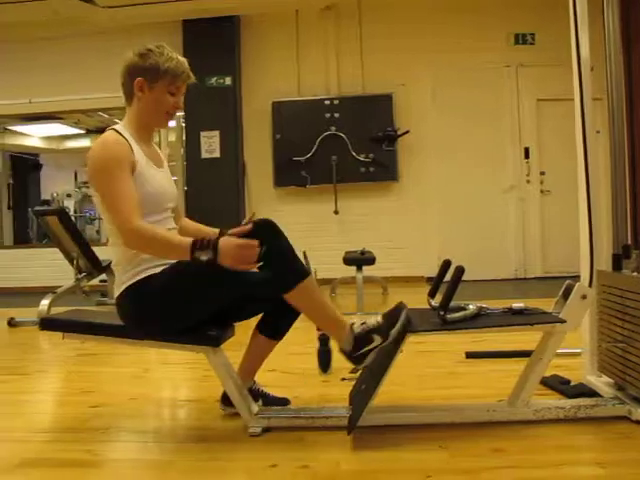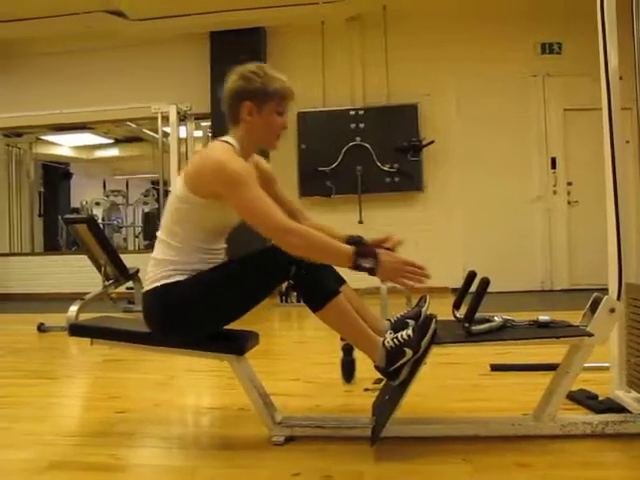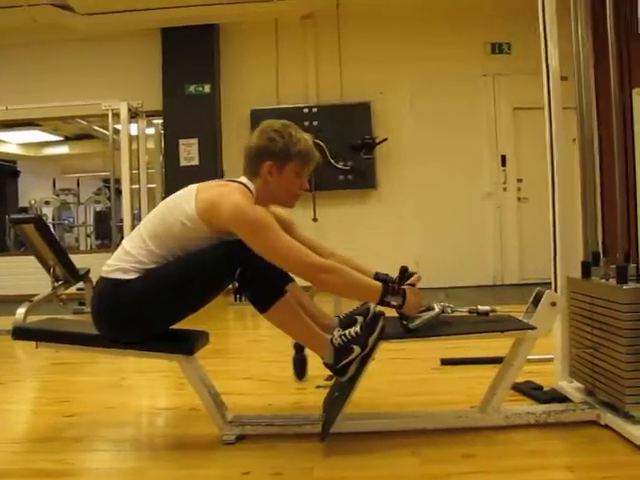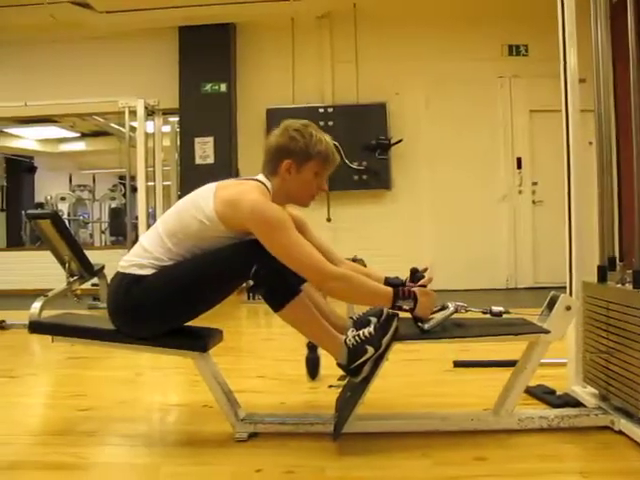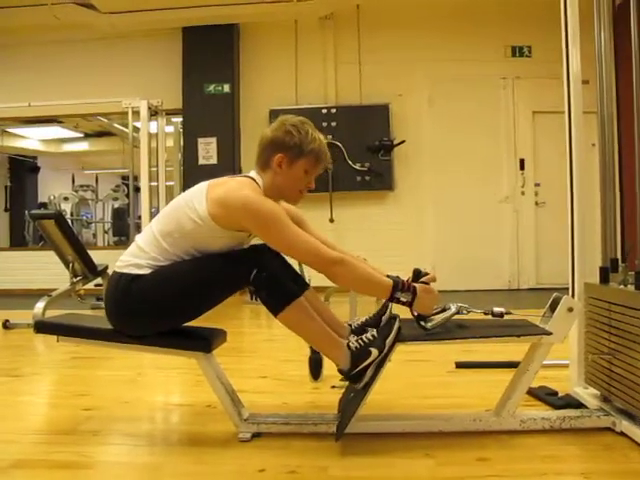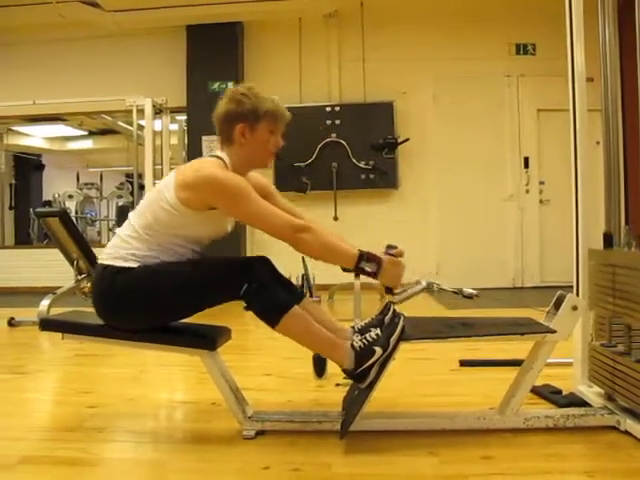
dt=0.7s
person 1, frame 1
left shoulder: (154, 152)
right shoulder: (111, 148)
right elbow: (131, 232)
left wrist: (225, 236)
right wrist: (211, 250)
left hip: (169, 288)
right hip: (145, 296)
left knee: (283, 291)
right knee: (268, 237)
left ankle: (243, 387)
right ankle: (350, 339)
person 1, frame 2
left shoulder: (253, 166)
right shoulder: (222, 162)
left elbow: (301, 219)
right elbow: (286, 234)
left wrist: (362, 245)
right wrist: (369, 261)
left hip: (196, 289)
right hip: (170, 301)
left knee: (307, 255)
right knee: (290, 258)
left ankle: (384, 332)
right ankle: (384, 354)
person 1, frame 3
left shoulder: (262, 208)
right shoulder: (238, 205)
left elbow: (325, 256)
right elbow: (317, 272)
left wrist: (387, 281)
right wrist: (393, 296)
left hip: (141, 294)
right hip: (118, 302)
left knee: (257, 260)
right knee: (243, 259)
left ankle: (333, 329)
right ankle: (333, 351)
person 1, frame 4
left shoulder: (276, 207)
right shoulder: (256, 204)
left elbow: (338, 264)
right elbow: (327, 279)
left wrist: (397, 284)
right wrist: (406, 300)
left hip: (154, 290)
right hip: (134, 297)
left knee: (277, 261)
right knee: (260, 259)
left ankle: (347, 330)
right ankle: (347, 351)
person 1, frame 5
left shoulder: (273, 205)
right shoulder: (246, 200)
left elbow: (337, 255)
right elbow: (329, 265)
left wrist: (398, 283)
right wrist: (405, 293)
left hip: (155, 288)
right hip: (132, 296)
left knee: (268, 265)
right knee: (261, 264)
left ankle: (346, 334)
right ankle: (348, 357)
person 1, frame 6
left shoulder: (249, 180)
right shoulder: (213, 177)
left elbow: (305, 224)
right elbow: (296, 233)
left wrist: (369, 259)
right wrist: (370, 265)
left hip: (144, 282)
right hip: (119, 289)
left knee: (260, 274)
right knee: (251, 277)
left ankle: (349, 339)
right ankle: (350, 358)
